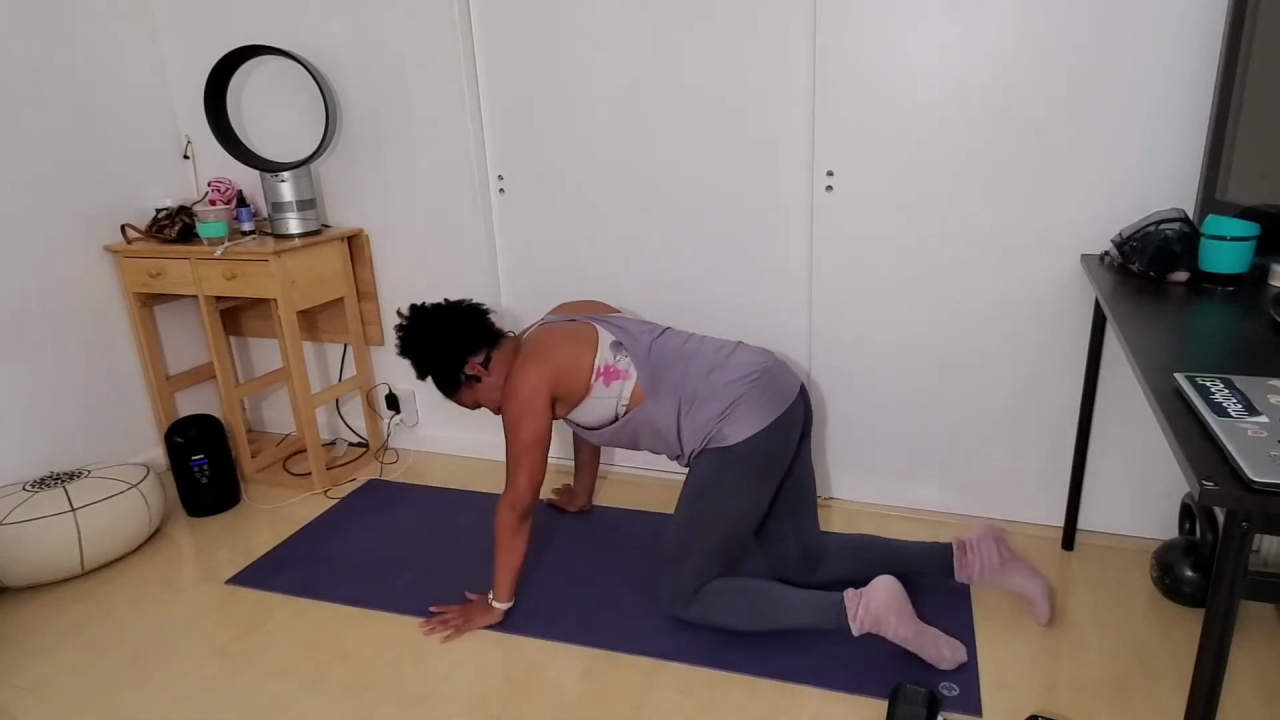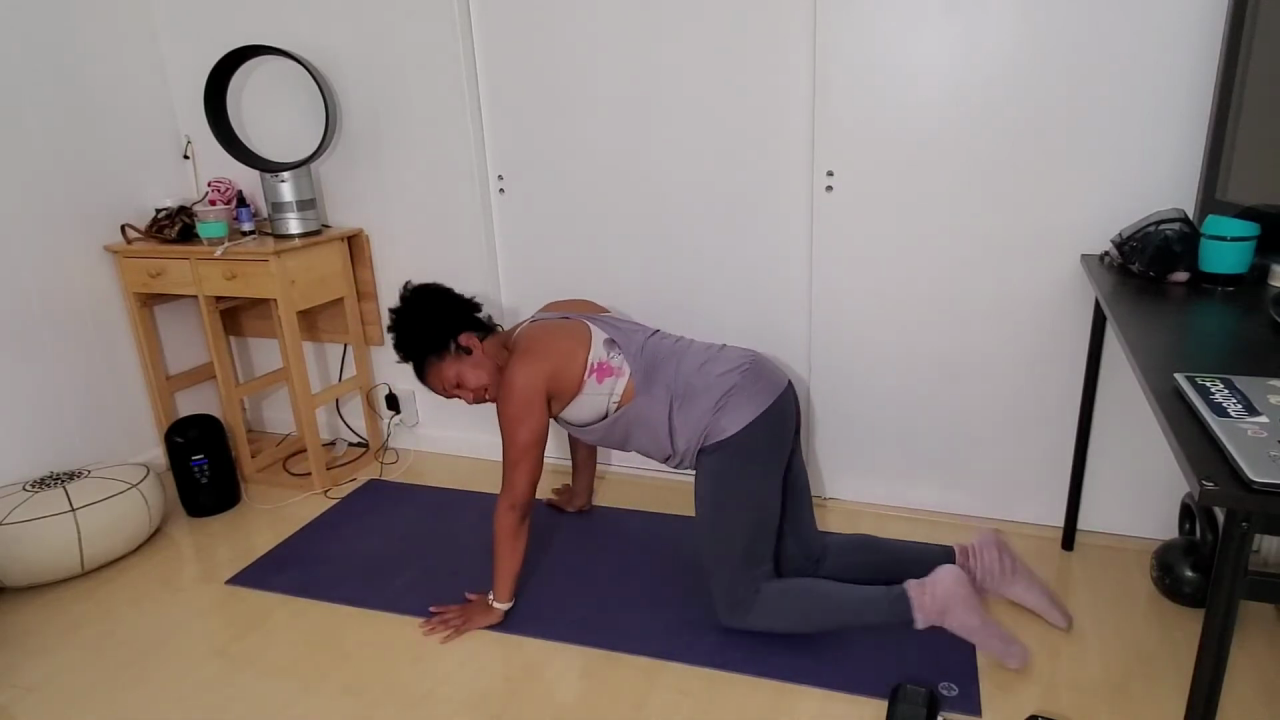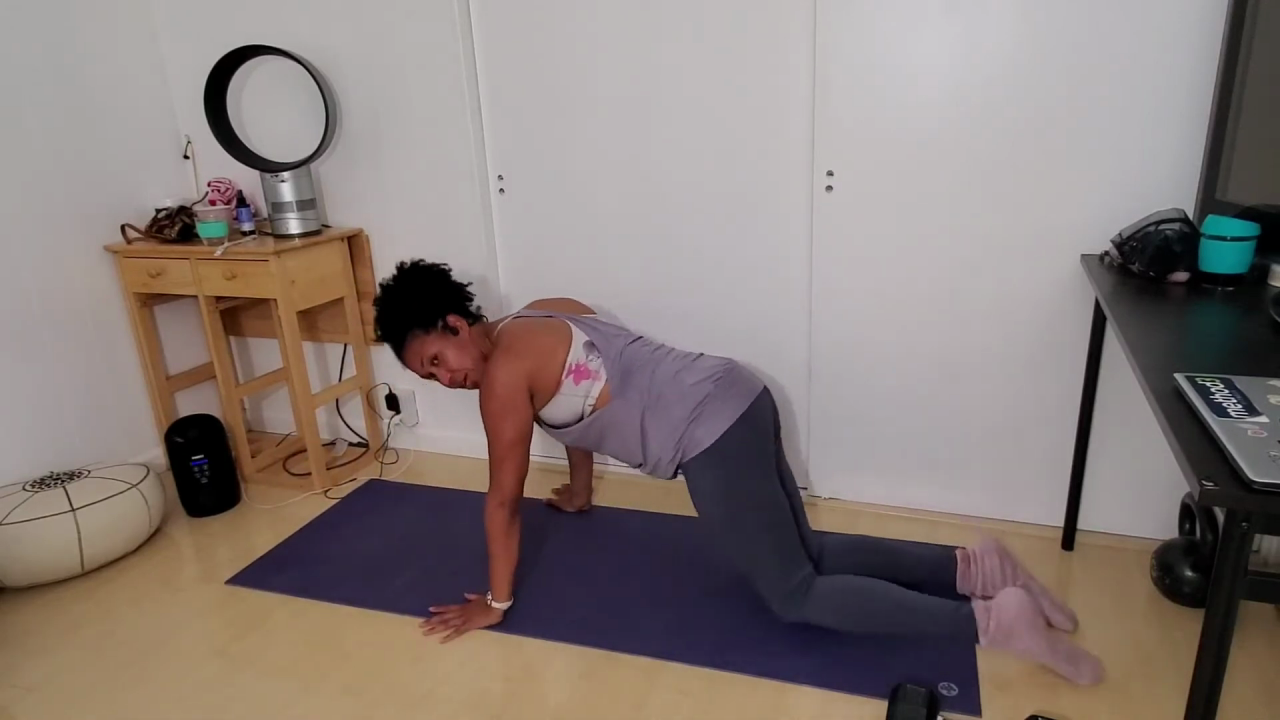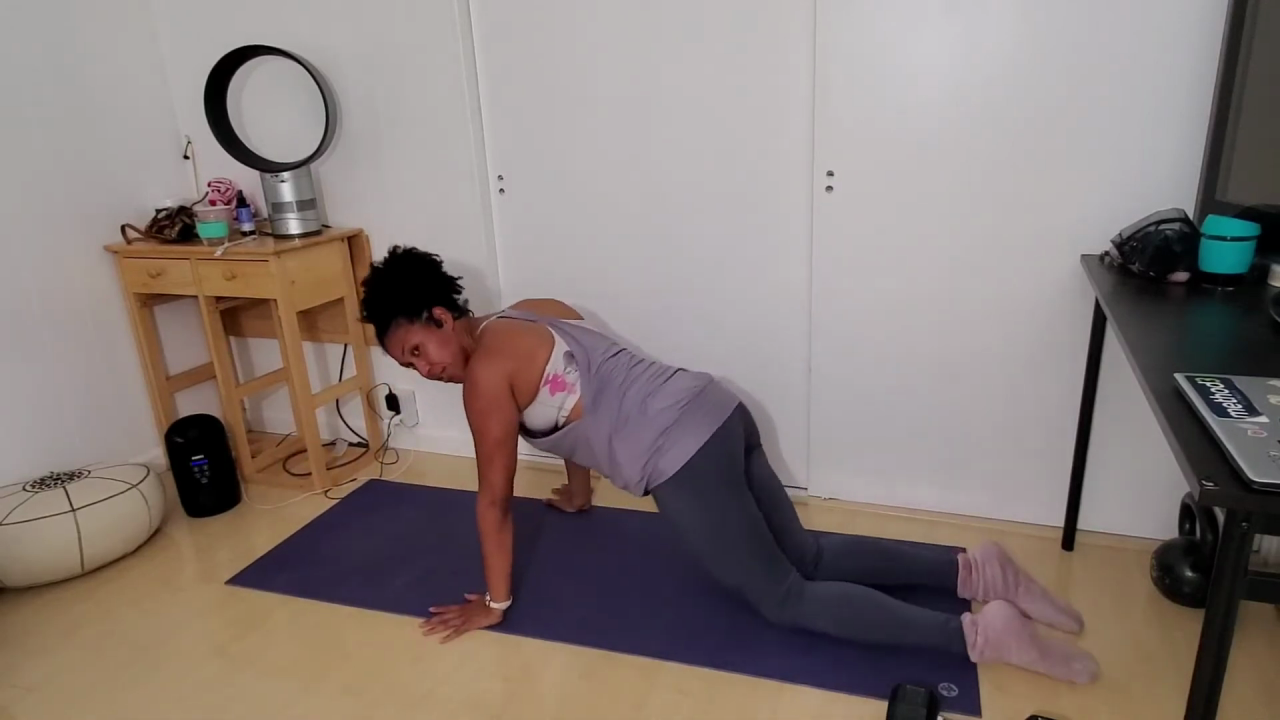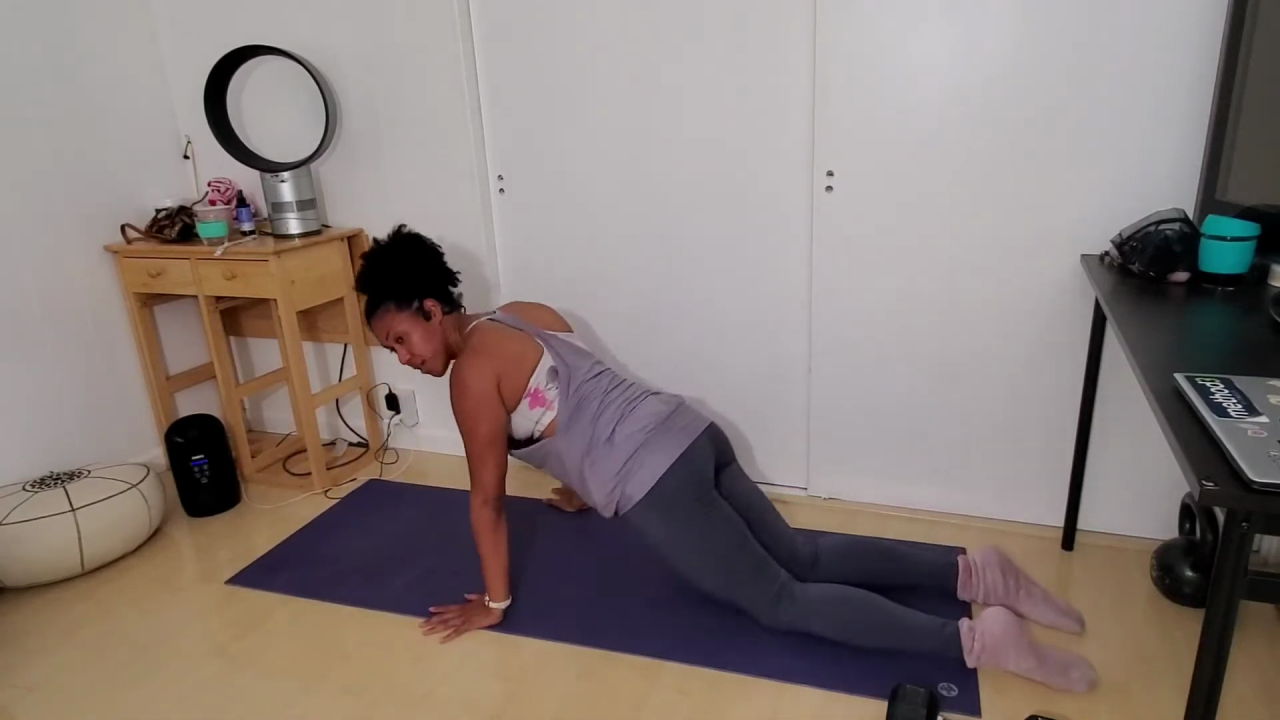
dt=0.2s
person 1, frame 1
left shoulder: (524, 376)
right shoulder: (564, 323)
left elbow: (517, 504)
left wrist: (496, 603)
right wrist: (580, 494)
left hip: (744, 425)
right hip: (775, 392)
left knee: (685, 595)
right knee: (799, 562)
left ankle: (863, 608)
right ankle: (971, 555)
person 1, frame 2
left shoulder: (520, 373)
right shoulder: (551, 323)
left elbow: (515, 502)
left wrist: (495, 603)
right wrist: (580, 495)
left hip: (735, 421)
right hip: (762, 393)
left knee: (743, 605)
right knee: (802, 561)
left ankle: (928, 598)
right ankle: (974, 561)
person 1, frame 3
left shoulder: (503, 369)
right shoulder: (543, 317)
left elbow: (503, 500)
left wrist: (496, 602)
right wrist: (578, 494)
left hip: (712, 435)
right hip: (739, 401)
left knee: (796, 597)
right knee: (806, 559)
left ankle: (994, 618)
right ankle: (973, 566)
person 1, frame 4
left shoulder: (485, 371)
right shoulder: (534, 313)
left elbow: (494, 500)
left wrist: (494, 603)
right wrist: (578, 493)
left hip: (685, 456)
right hip: (715, 414)
left knee: (788, 600)
right knee: (805, 557)
left ankle: (980, 635)
right ankle: (973, 570)
person 1, frame 5
left shoulder: (472, 371)
right shoulder: (525, 314)
left elbow: (487, 499)
left wrist: (494, 604)
right wrist: (579, 491)
left hip: (656, 481)
right hip: (689, 434)
left knee: (782, 601)
right knee: (802, 558)
left ankle: (975, 639)
right ankle: (974, 573)
